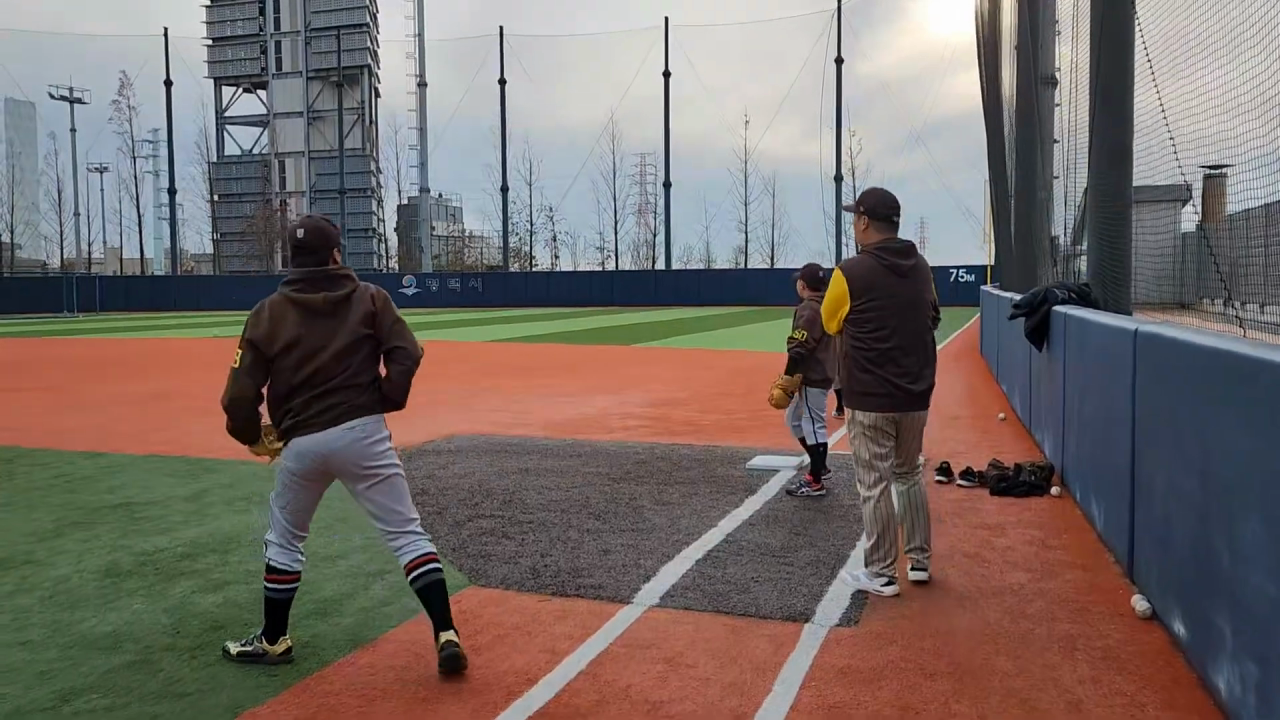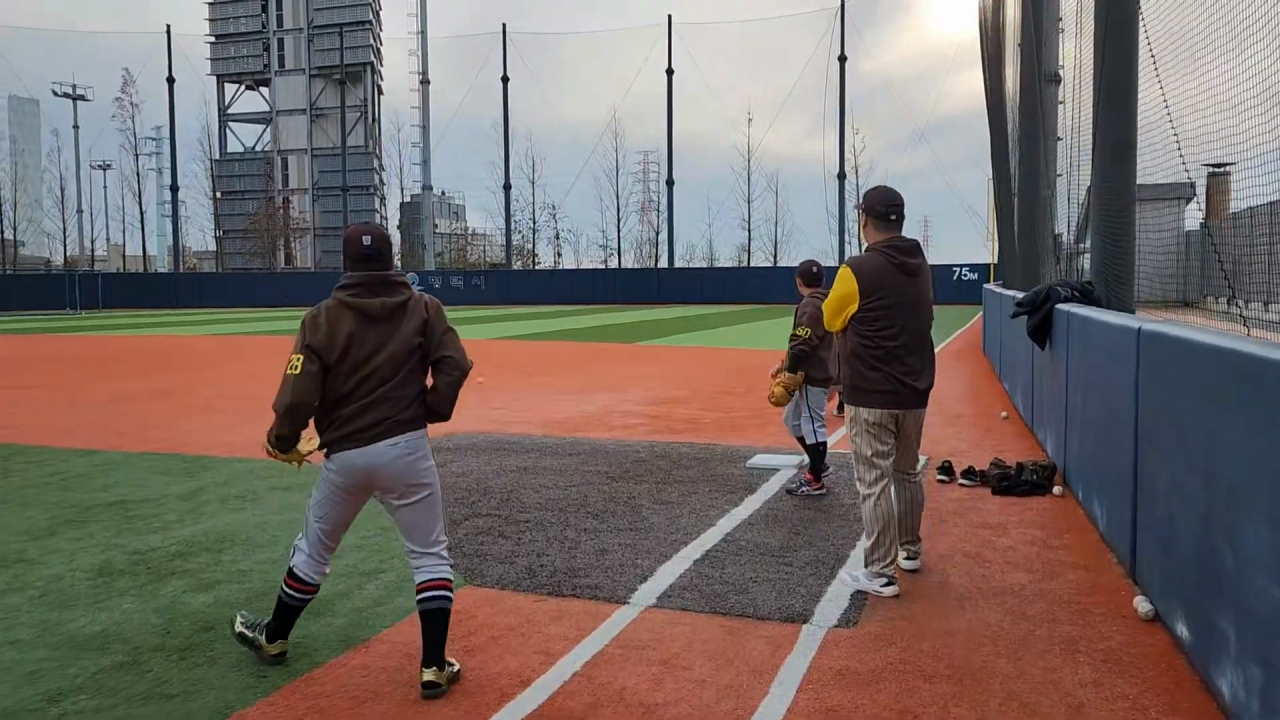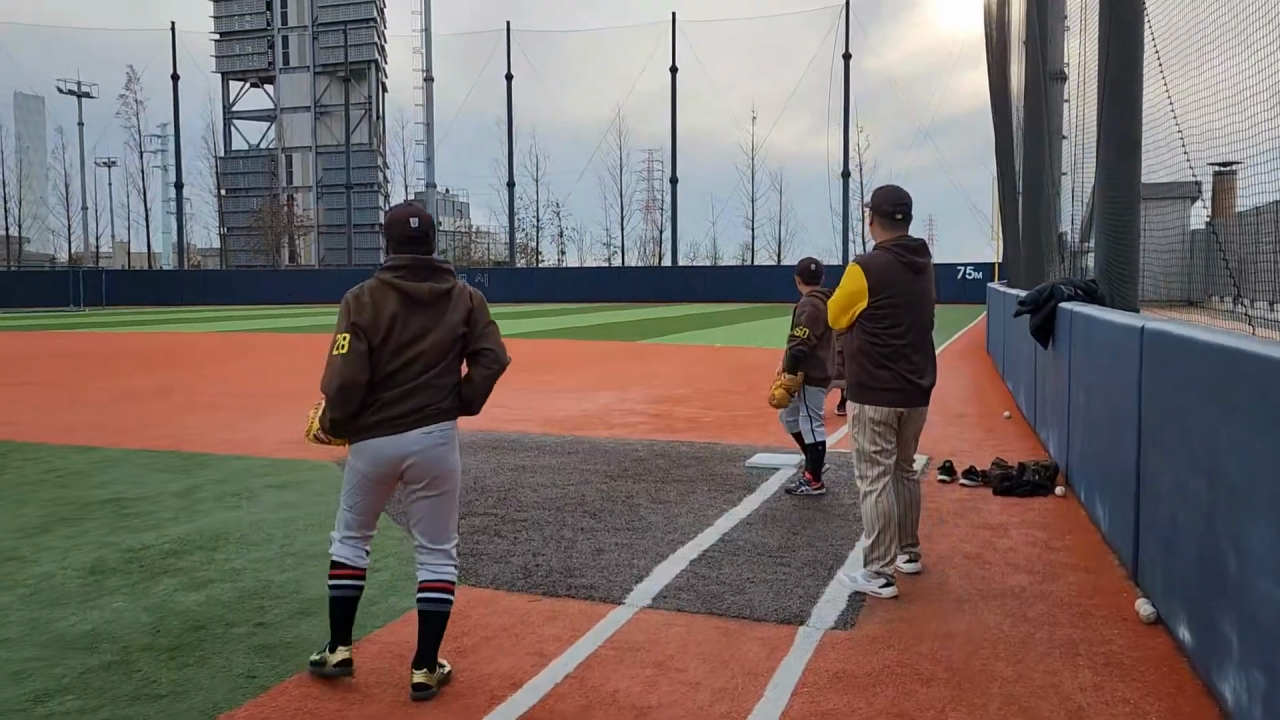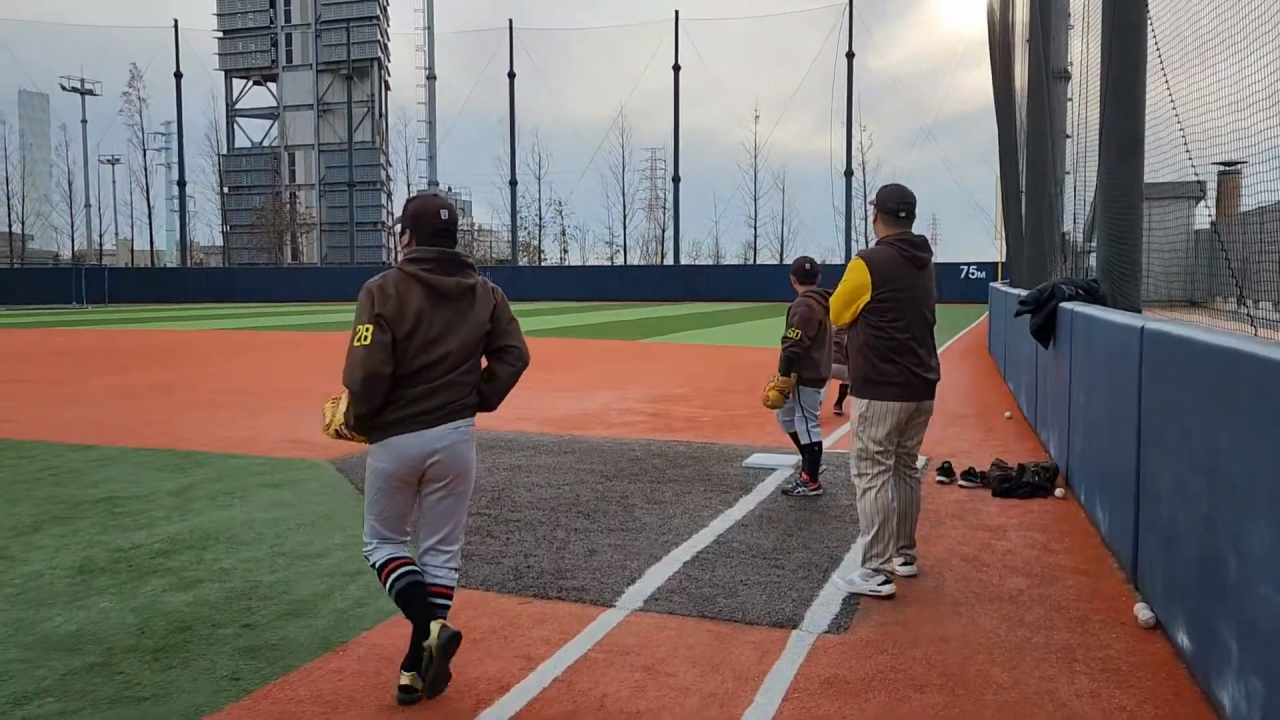
dt=0.2s
person 1, frame 1
left shoulder: (268, 313)
right shoulder: (368, 298)
left elbow: (240, 395)
right elbow: (406, 354)
left wrist: (250, 435)
right wrist: (386, 402)
left hip: (303, 443)
right hip: (364, 433)
left knee: (283, 540)
right knee: (407, 532)
left ankle: (273, 640)
right ankle: (445, 635)
person 1, frame 2
left shoulder: (322, 318)
right shoulder: (423, 307)
left elbow: (297, 397)
right elbow: (454, 366)
left wrist: (281, 440)
right wrist: (428, 413)
left hip: (345, 454)
right hip: (407, 448)
left knee: (314, 549)
right knee: (430, 554)
left ankle: (273, 638)
right ankle: (434, 665)
person 1, frame 3
left shoulder: (363, 298)
right shoulder: (465, 297)
left elbow: (346, 377)
right elbow: (492, 359)
left wrist: (331, 425)
right wrist: (460, 405)
left hip: (373, 441)
right hip: (436, 439)
left knee: (349, 538)
right knee: (436, 552)
left ankle: (338, 647)
right ankle: (425, 666)
person 1, frame 4
left shoulder: (383, 289)
right shoulder: (485, 292)
left elbow: (368, 370)
right elbow: (513, 355)
left wrist: (356, 421)
right wrist: (476, 400)
left hip: (395, 438)
right hip: (455, 436)
left knee: (383, 540)
right knee: (441, 553)
left ankle: (428, 631)
right ankle: (416, 670)
person 2, frame 1
left shoulder: (850, 272)
right shoulder: (921, 268)
left elbow: (831, 323)
right elbow: (932, 317)
left hip: (869, 398)
right hip: (916, 394)
left knee: (874, 484)
right knee: (909, 476)
left ankle: (881, 574)
right ankle: (919, 561)
person 2, frame 2
left shoulder: (857, 270)
right shoulder: (920, 267)
left elbow: (831, 321)
left hip: (871, 395)
right hip: (915, 392)
left knee: (875, 482)
right knee: (907, 473)
left ankle: (881, 573)
right ankle: (909, 550)
person 2, frame 3
left shoulder: (865, 268)
right shoulder: (924, 266)
left elbow: (836, 318)
left hip: (874, 393)
right hip: (917, 390)
left knee: (875, 480)
right knee: (904, 471)
left ankle: (879, 574)
right ankle: (908, 552)
person 2, frame 4
left shoulder: (868, 263)
right shoulder: (924, 264)
left elbow: (838, 314)
right wrist: (874, 316)
left hip: (880, 389)
right hip: (920, 387)
left knee: (872, 476)
right knee: (906, 471)
left ankle: (876, 572)
right ankle: (904, 554)
person 3, frame 1
left shoulder: (808, 309)
left elbow: (799, 348)
left wrist: (787, 377)
right wrist: (794, 375)
left hip: (812, 376)
right hip: (821, 374)
left knee: (813, 425)
right knee: (795, 419)
left ankle: (815, 482)
right ankle: (820, 467)
person 3, frame 2
left shoulder: (809, 306)
right shoulder: (824, 305)
left elbow: (802, 345)
left wrist: (789, 373)
right wrist: (785, 364)
left hip: (812, 376)
right hip: (817, 373)
left knee: (813, 424)
right knee: (793, 419)
left ankle: (815, 481)
right ankle: (818, 465)
person 3, frame 3
left shoulder: (808, 305)
right shoulder: (823, 303)
left elbow: (801, 345)
left wrist: (790, 373)
right wrist: (788, 366)
left hip: (810, 375)
right hip: (815, 372)
left knee: (811, 423)
right knee: (788, 415)
left ankle: (814, 480)
right ankle: (813, 462)
person 3, frame 4
left shoulder: (803, 306)
right shoulder: (821, 303)
left elbow: (794, 346)
left wrist: (783, 376)
right wrist: (787, 373)
left hip: (805, 375)
right hip: (813, 372)
left knee: (807, 424)
right knee: (786, 415)
left ankle: (811, 481)
right ankle: (810, 463)
